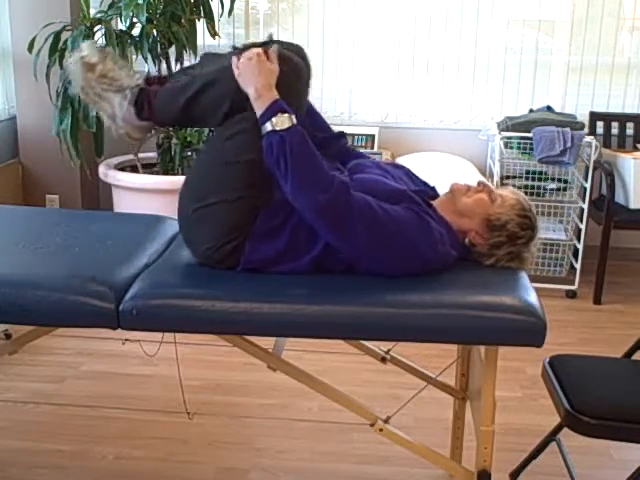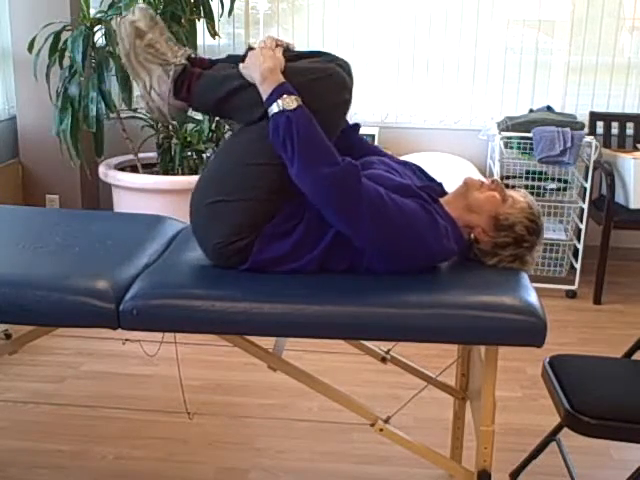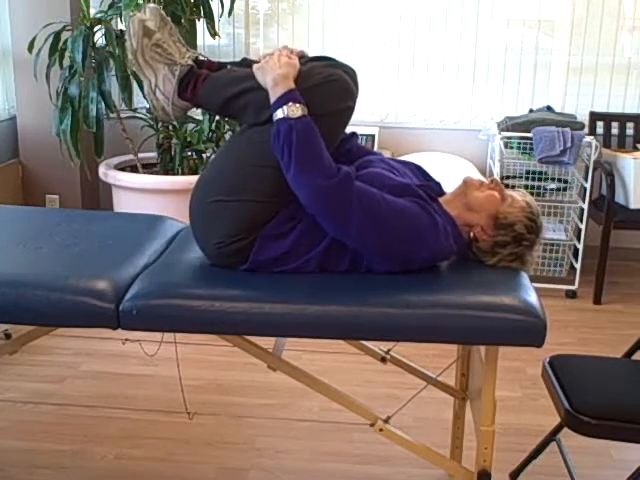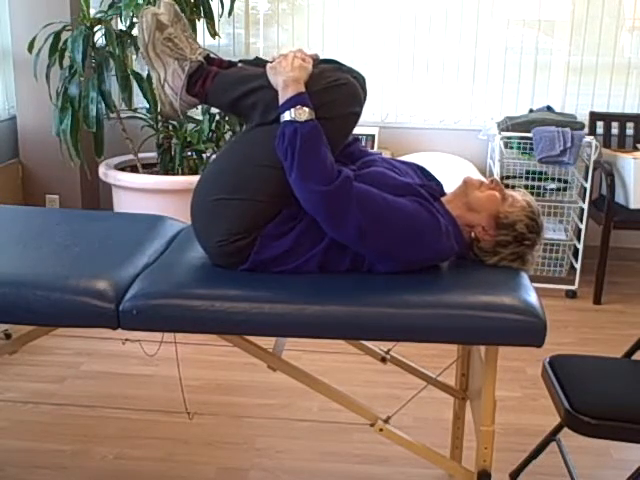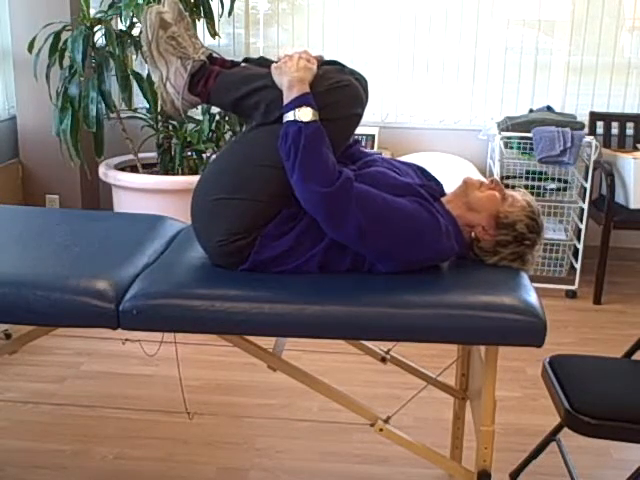
dt=0.3s
person 1, frame 1
left shoulder: (418, 240)
right shoulder: (422, 195)
left elbow: (322, 197)
right elbow: (335, 152)
left wrist: (265, 97)
right wrist: (276, 90)
left hip: (224, 236)
right hip: (262, 201)
left knee: (277, 73)
right knee: (283, 61)
left ankle: (140, 105)
right ankle: (152, 95)
person 1, frame 2
left shoulder: (420, 232)
right shoulder: (428, 193)
left elbow: (329, 178)
right elbow: (349, 148)
left wrist: (273, 84)
right wrist: (286, 73)
left hip: (233, 232)
right hip: (279, 205)
left knee: (324, 83)
right knee: (326, 76)
left ankle: (181, 84)
right ankle: (192, 74)
person 1, frame 3
left shoulder: (419, 232)
right shoulder: (429, 198)
left elbow: (322, 186)
right elbow: (348, 156)
left wrist: (282, 90)
right wrist: (296, 82)
left hip: (232, 233)
right hip: (273, 205)
left knee: (329, 88)
right knee: (330, 80)
left ankle: (188, 84)
right ankle: (197, 75)
person 1, frame 4
left shoulder: (420, 231)
right shoulder: (430, 199)
left elbow: (323, 189)
right elbow: (348, 158)
left wrist: (292, 92)
right wrist: (303, 84)
left hip: (232, 228)
left knee: (335, 90)
right knee: (338, 83)
left ankle: (197, 80)
right ankle: (207, 72)
person 1, frame 5
left shoulder: (421, 231)
right shoulder: (430, 200)
left elbow: (324, 191)
right elbow: (349, 159)
left wrist: (297, 92)
right wrist: (307, 86)
left hip: (234, 231)
right hip: (268, 210)
left knee: (336, 90)
right knee: (338, 84)
left ankle: (199, 79)
right ankle: (206, 71)
